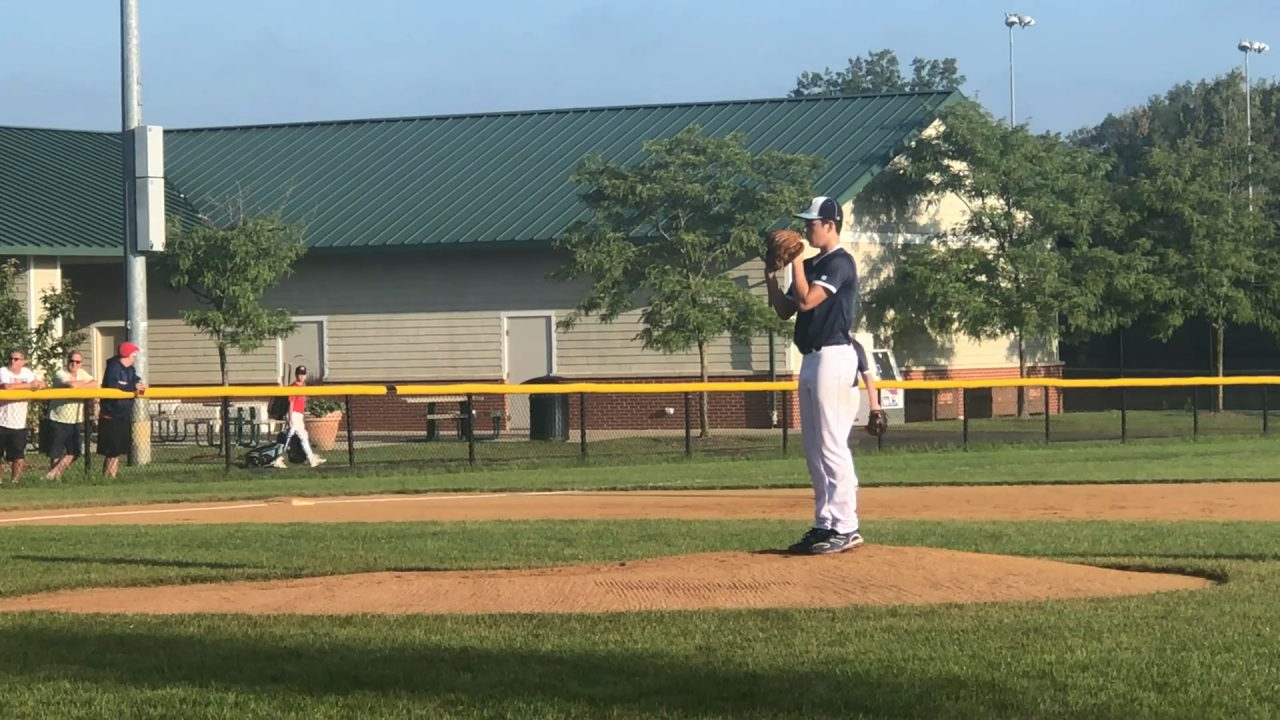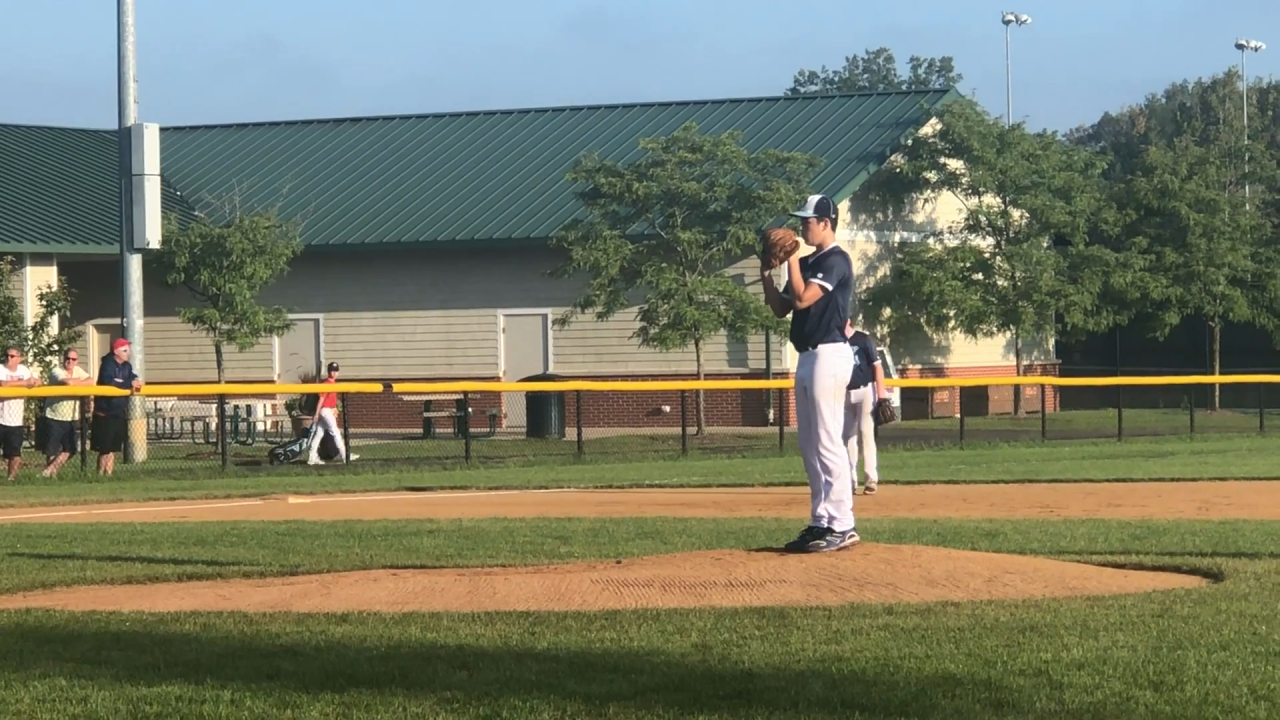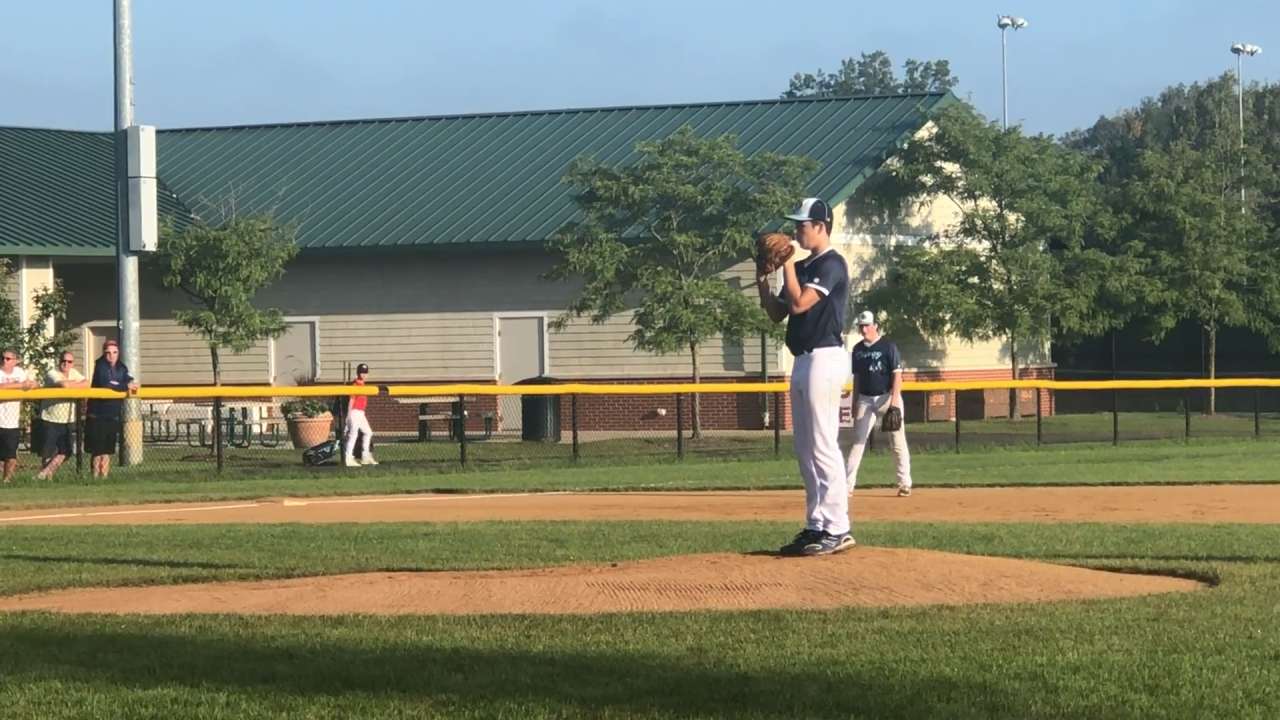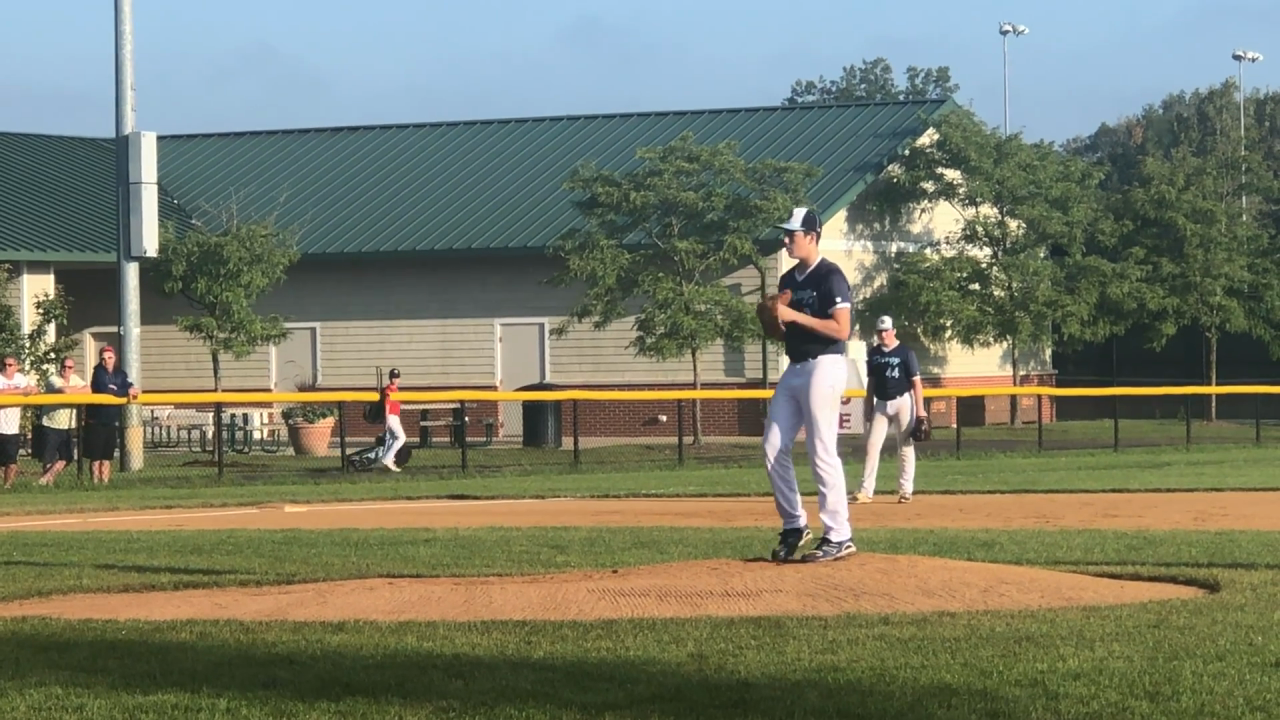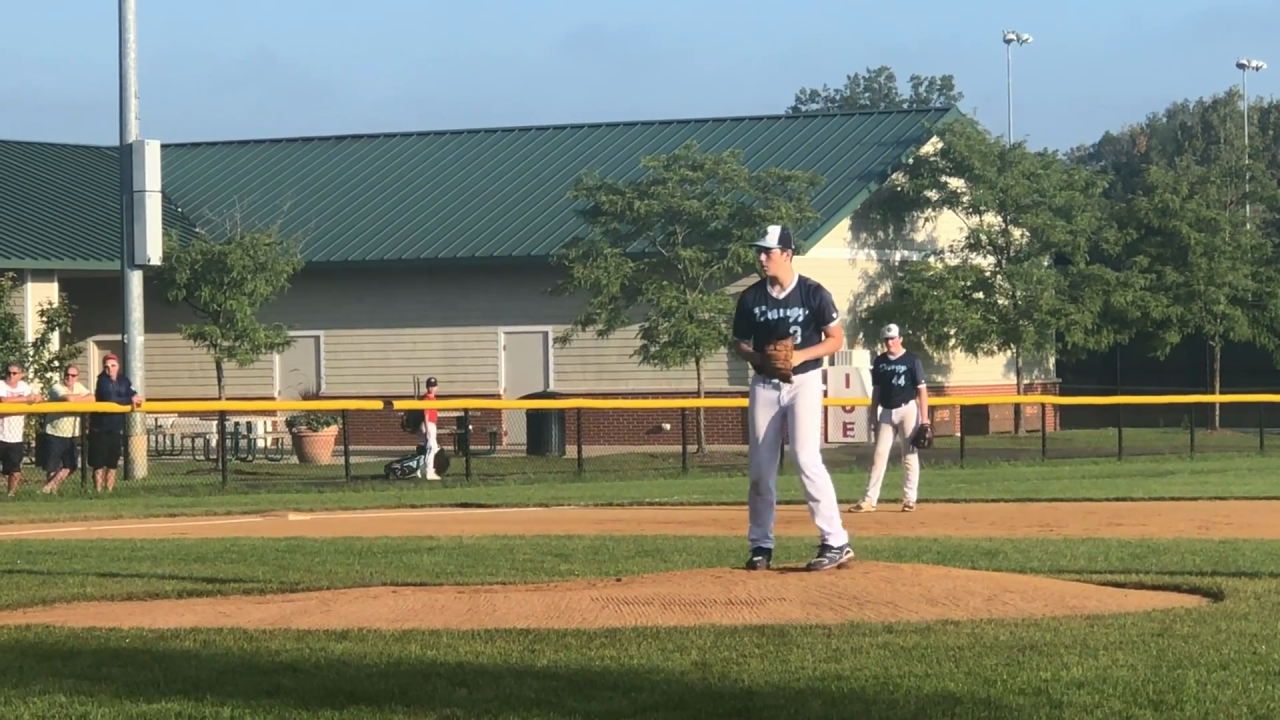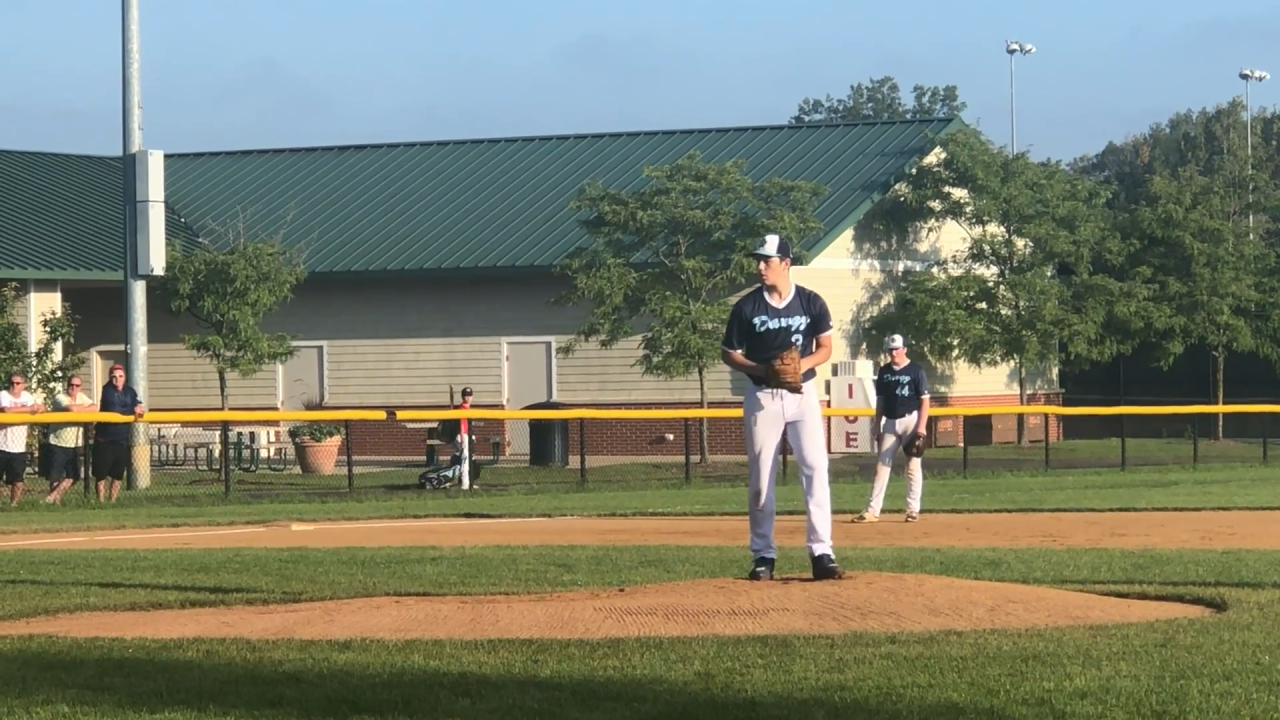
dt=0.4s
person 1, frame 1
left shoulder: (839, 262)
right shoulder: (812, 265)
left elbow: (806, 301)
right elbow: (784, 310)
left wrist: (796, 261)
right wrist: (771, 272)
left hip: (831, 358)
right hip: (811, 360)
left knee: (831, 445)
right knee: (813, 447)
left ankle: (846, 527)
right ankle: (825, 524)
person 1, frame 2
left shoulder: (836, 260)
right shoulder: (808, 262)
left elbow: (802, 299)
right elbow: (780, 308)
left wrist: (791, 258)
right wrist: (767, 270)
left hip: (828, 356)
right hip: (807, 357)
left knee: (827, 443)
right knee: (809, 445)
left ankle: (842, 525)
right ankle: (821, 522)
person 1, frame 3
left shoulder: (831, 264)
right shoulder: (803, 266)
left elbow: (799, 304)
right elbow: (777, 313)
left wrist: (787, 264)
right wrist: (763, 276)
left hip: (823, 360)
right hip: (803, 362)
left knee: (823, 447)
right knee: (805, 449)
left ankle: (837, 529)
right ankle: (817, 526)
person 1, frame 4
left shoulder: (830, 276)
right shoulder: (788, 279)
left elbow: (841, 330)
left wrist: (795, 315)
right wrist: (774, 321)
left hip: (823, 368)
right hip: (794, 369)
left knee: (822, 453)
right knee: (773, 448)
left ankle: (838, 537)
right ankle: (794, 525)
person 1, frame 5
left shoulder: (813, 293)
right shoulder: (751, 297)
left elbow: (836, 340)
right elbow: (740, 344)
left wrist: (800, 355)
right wrist: (758, 359)
left hip: (803, 383)
right hip: (765, 386)
left knee: (807, 459)
right knee: (761, 468)
left ankle: (836, 542)
right ankle: (761, 544)
person 1, frame 6
left shoulder: (811, 302)
right shoulder: (746, 306)
left elbow: (825, 348)
right elbow: (729, 354)
left wrist: (802, 365)
right wrist: (760, 369)
left hip: (801, 393)
right hip: (762, 396)
left knee: (816, 468)
right knee: (761, 478)
left ankle: (822, 553)
right ankle: (764, 555)
